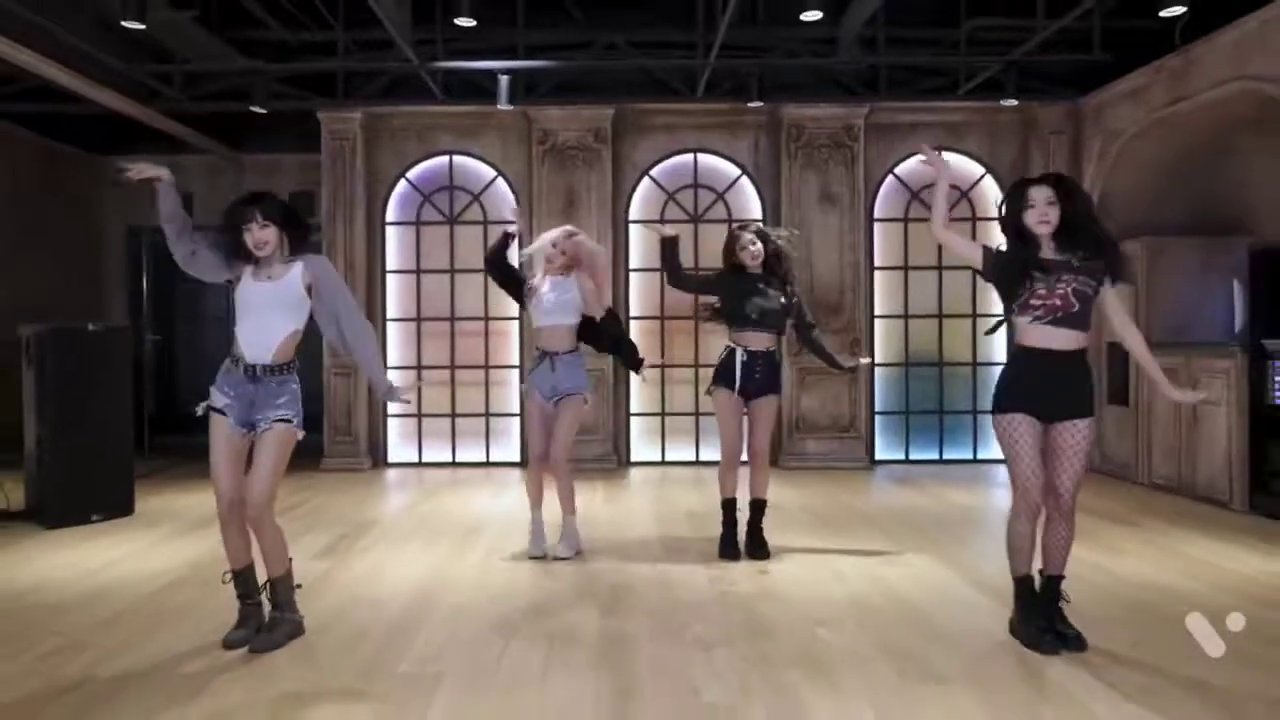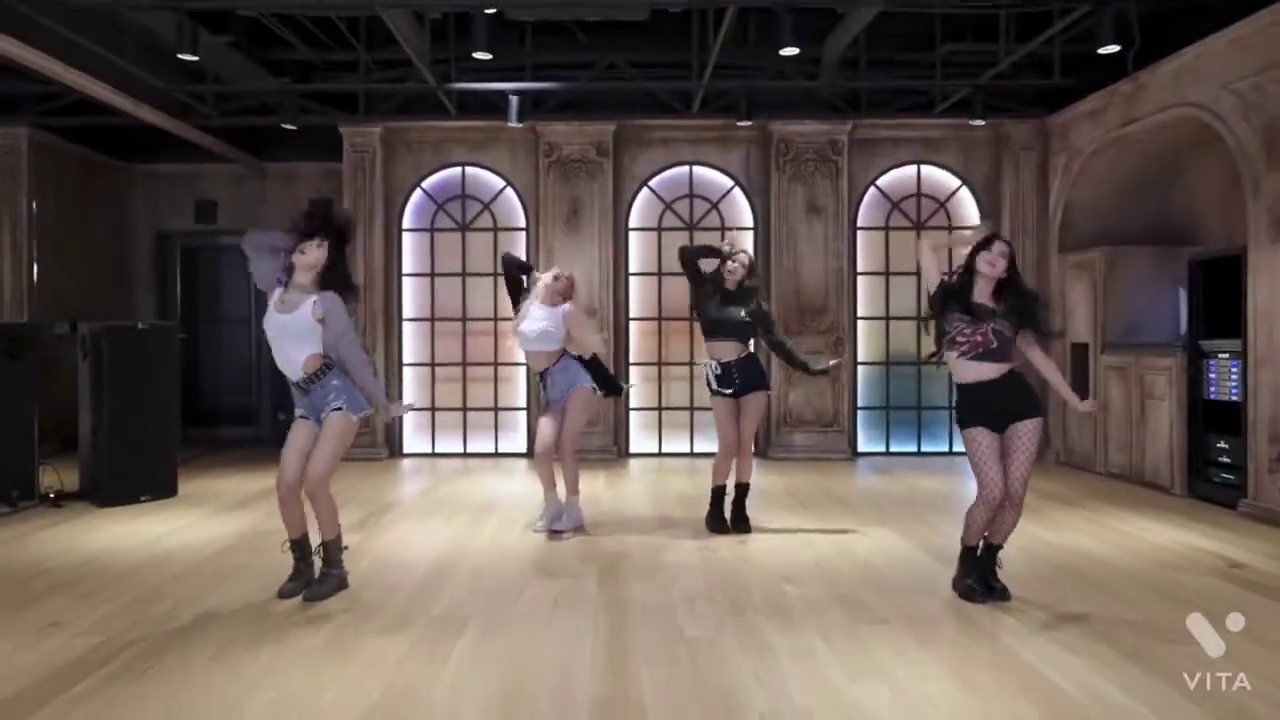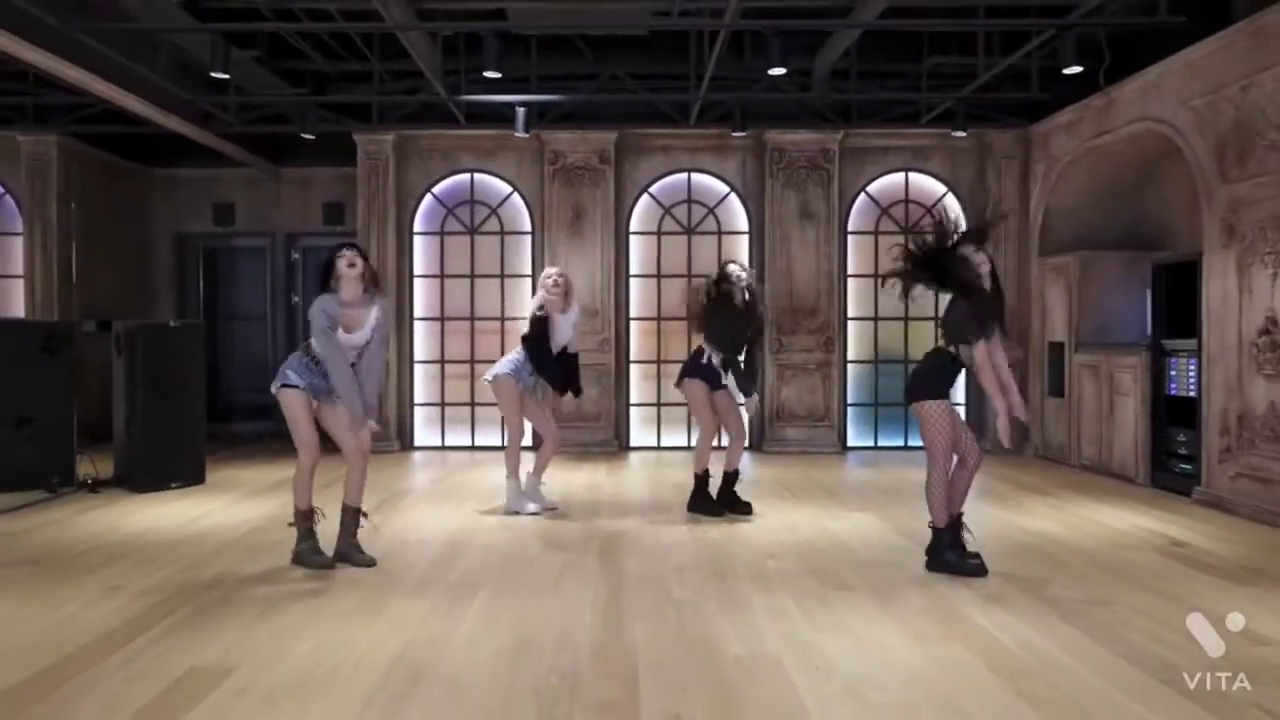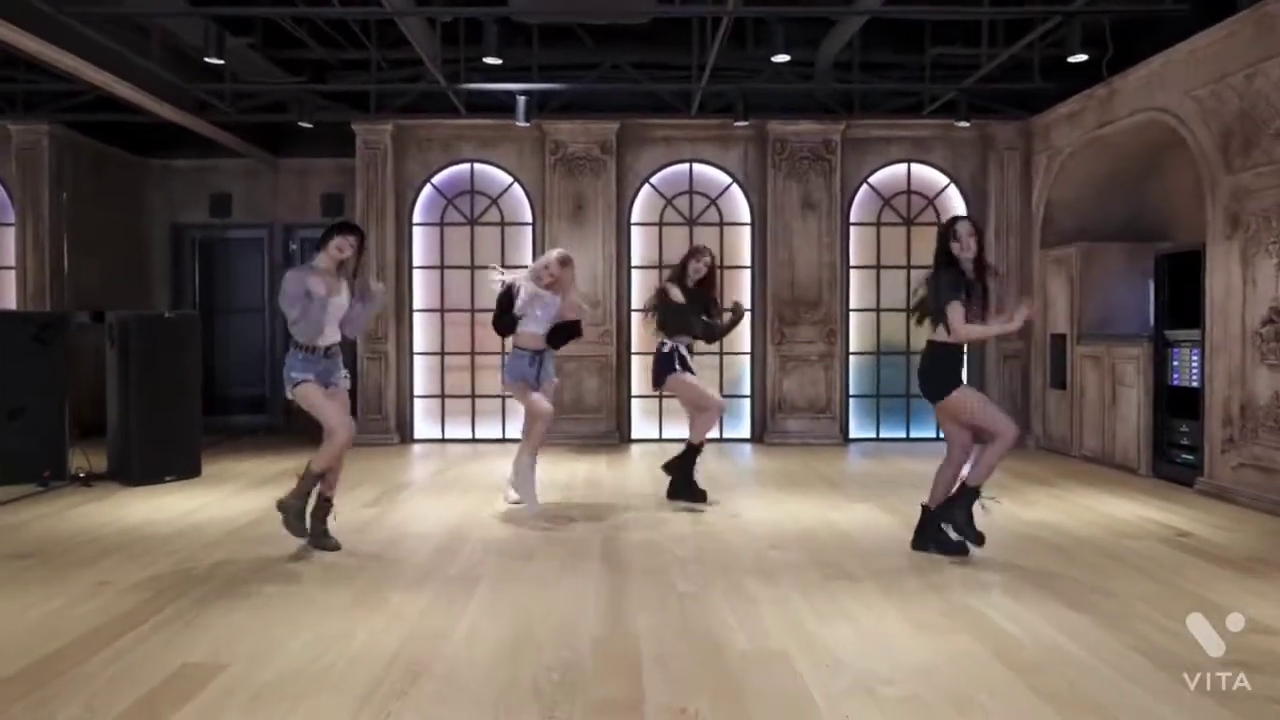
dt=0.7s
person 1, frame 1
left shoulder: (1088, 265)
right shoulder: (1004, 262)
left elbow: (1123, 326)
right elbow: (941, 229)
left wrist: (1165, 384)
right wrist: (943, 179)
left hip: (1070, 385)
right hip: (1019, 384)
left knee: (1064, 501)
right knee: (1030, 497)
left ankle: (1051, 604)
right ankle: (1024, 605)
person 1, frame 2
left shoulder: (1011, 310)
right shoulder: (948, 299)
left elbow: (1037, 356)
right elbow: (927, 248)
left wrist: (1074, 399)
right wrist: (977, 243)
left hip: (1019, 401)
right hip: (974, 406)
left knee: (1015, 494)
right knee: (991, 493)
left ankle: (986, 567)
right ankle: (966, 568)
person 1, frame 3
left shoulder: (988, 300)
right shoulder: (967, 304)
left elbow: (997, 350)
right elbow: (980, 360)
left wrist: (1014, 394)
right wrist: (1001, 410)
left hip: (936, 386)
right hip: (928, 387)
left knee: (971, 454)
right knee: (942, 460)
person 1, frame 4
left shoulder: (970, 280)
right shoulder: (949, 278)
left elbow: (969, 331)
right elbow: (960, 331)
left wrist: (1009, 321)
right wrist: (1009, 326)
left hip: (944, 372)
right hip: (940, 373)
left knee: (960, 449)
right knee: (1006, 431)
right ankle: (961, 503)
person 2, frame 1
left shoulder: (312, 269)
right shoulder: (242, 269)
left elbow: (350, 324)
right elbow: (184, 245)
left wrist: (380, 383)
right wrist: (166, 185)
left hip: (276, 394)
right hip: (232, 390)
left knee: (256, 507)
right knee: (227, 506)
left ankle: (285, 614)
right ankle: (250, 609)
person 2, frame 2
left shoulder: (326, 301)
right shoulder: (276, 288)
left elbow: (351, 354)
right elbow: (252, 243)
left wrist: (383, 404)
right wrist: (296, 233)
left hip: (335, 393)
right hip: (305, 400)
left knee: (314, 481)
right knee: (287, 484)
left ankle: (334, 568)
right ankle: (302, 566)
person 2, frame 3
left shoulder: (379, 310)
right shoulder: (324, 308)
left elbow: (372, 366)
right elbow: (337, 366)
left wrist: (369, 416)
right wrist: (358, 419)
left hip: (331, 386)
right hip: (298, 376)
left knee: (358, 452)
right knee: (310, 454)
person 2, frame 4
left shoulder: (347, 282)
right shoulder: (297, 278)
left elbow: (352, 329)
right elbow: (303, 332)
left wrist: (374, 298)
right wrist: (317, 298)
left hip: (334, 366)
right hip: (303, 366)
left knee: (339, 442)
right knee: (343, 429)
right ankle: (298, 497)
person 3, frame 1
left shoulder: (783, 285)
right shoulder: (726, 280)
left elbow: (805, 331)
right elbow: (676, 278)
left wrist: (838, 362)
right wrist: (669, 243)
left hip: (767, 370)
right hip: (732, 368)
left knee: (760, 453)
right knee: (731, 454)
left ankle: (755, 529)
right ankle: (728, 530)
person 3, frame 2
left shoulder: (752, 302)
right shoulder: (706, 289)
left elbow: (775, 341)
right elbow: (685, 255)
left wrist: (809, 368)
right wrist: (719, 251)
left hip: (750, 373)
right hip: (719, 376)
left knee: (745, 445)
right knee: (727, 446)
left ankle: (739, 509)
right ankle: (716, 510)
person 3, frame 3
left shoulder: (755, 311)
right shoulder: (717, 308)
left elbow: (752, 354)
right elbow: (728, 353)
left wrist: (752, 388)
right wrist: (748, 391)
left hip: (720, 376)
right hip: (698, 370)
left knee: (738, 432)
right knee: (709, 429)
left ankle: (727, 492)
right ankle: (700, 494)
person 3, frame 4
left shoulder: (701, 297)
right shoulder: (670, 290)
left elbow: (711, 335)
right elbow: (670, 326)
left wrist: (736, 316)
left hip: (683, 359)
right hip: (669, 360)
left knee: (701, 416)
right knee: (715, 405)
left ankle: (682, 478)
right ankle: (681, 463)
person 4, frame 1
left shoulder: (580, 284)
right shoulder: (531, 282)
left elbow: (605, 322)
right elbow: (493, 263)
left wrist: (634, 359)
right wrist: (509, 234)
left hip: (569, 373)
right hip: (538, 373)
left knee: (557, 459)
right knee: (536, 460)
left ankle: (570, 534)
right ankle: (537, 532)
person 4, frame 2
left shoulder: (566, 312)
right shoulder: (527, 305)
left elbow: (585, 350)
right elbow: (508, 262)
right wrist: (534, 272)
left hip: (573, 380)
right hip: (549, 386)
left knee: (565, 447)
right knee: (542, 450)
left ankle: (572, 511)
right ankle: (552, 504)
person 4, frame 3
left shoulder: (571, 315)
right shoulder: (543, 314)
left elbow: (569, 355)
right elbow: (540, 354)
left wrist: (574, 388)
right wrist: (561, 387)
left hip: (527, 379)
right hip: (509, 370)
left knee: (552, 436)
right knee: (516, 432)
left ankle: (532, 489)
person 4, frame 4
left shoulder: (558, 300)
right shoulder: (517, 287)
left elbow: (555, 340)
right elbow: (502, 328)
left wrist: (572, 325)
right wrist: (511, 299)
left hip: (543, 364)
right hip: (517, 366)
left knee: (533, 432)
right knee: (545, 413)
left ankle: (515, 481)
right ankle: (526, 469)
